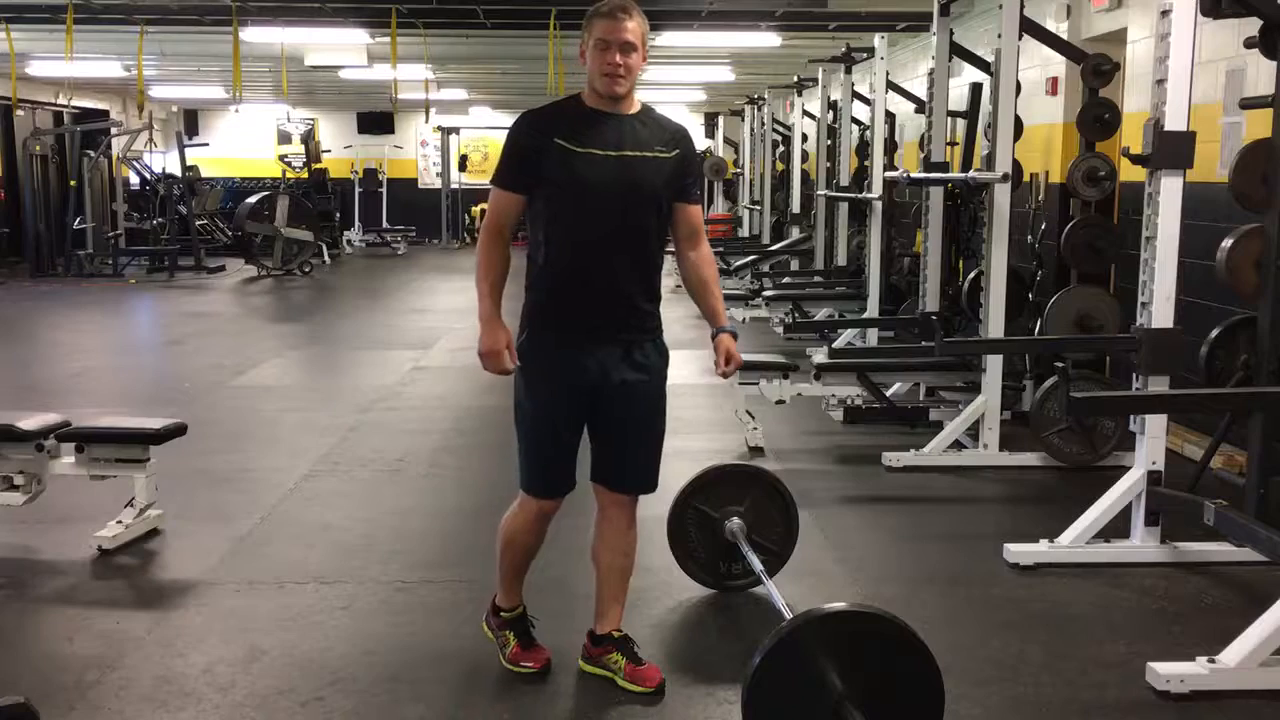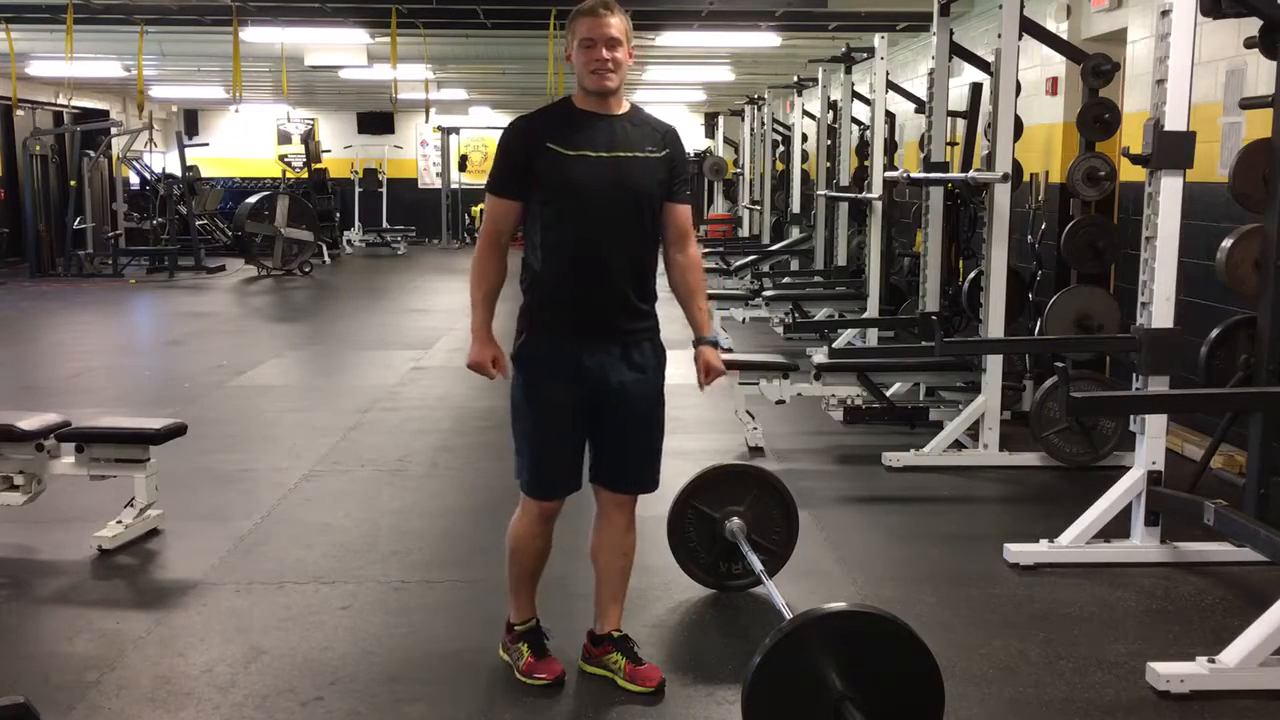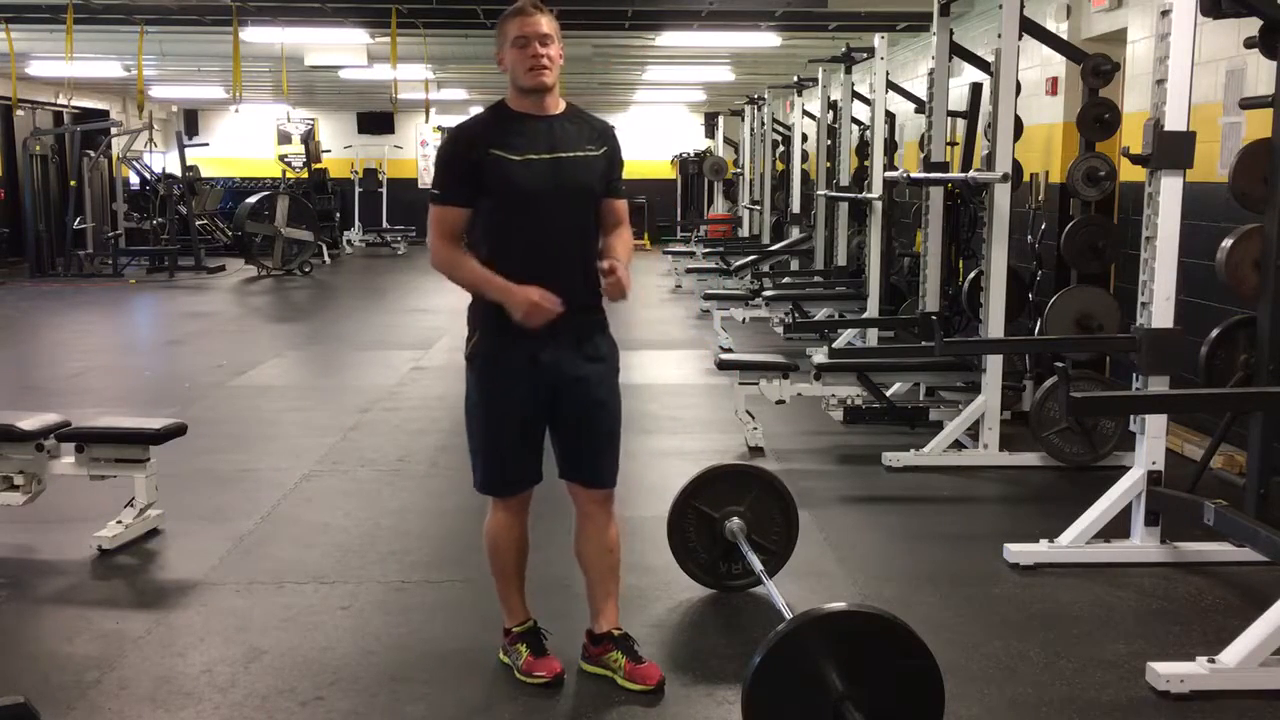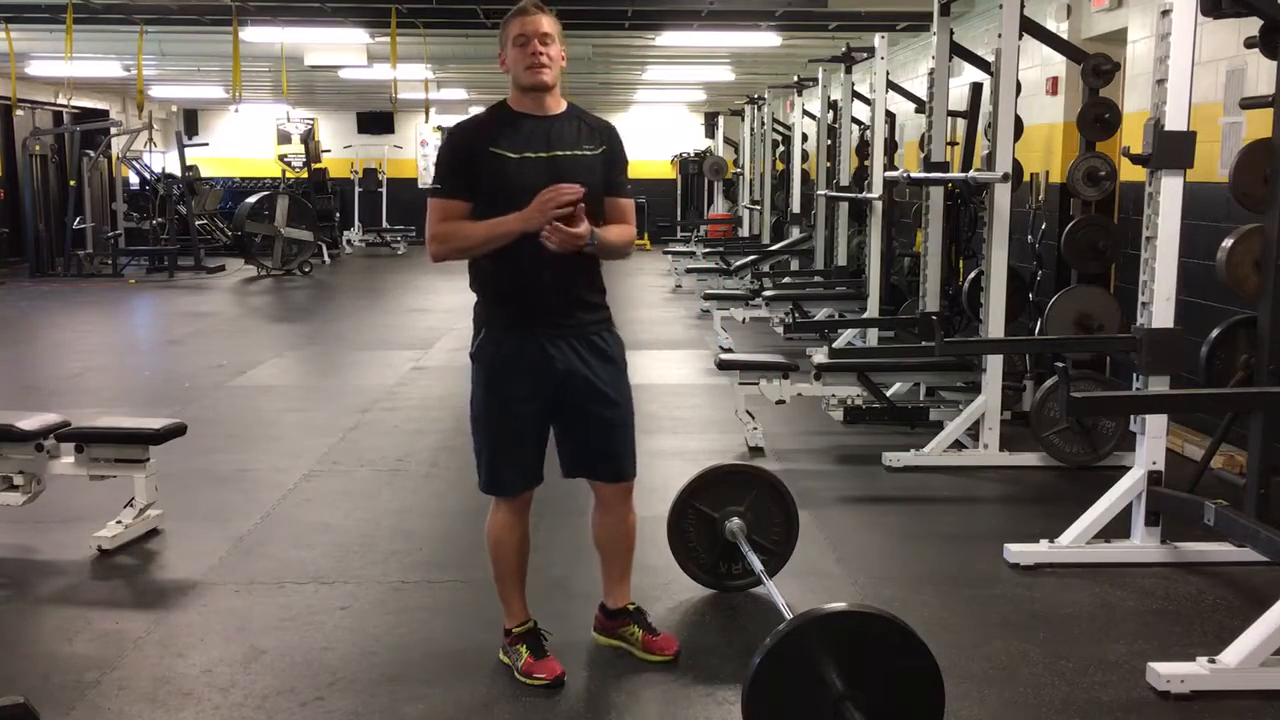
dt=0.7s
person 1, frame 1
left shoulder: (671, 142)
right shoulder: (540, 130)
left elbow: (692, 244)
right elbow: (496, 229)
left wrist: (721, 326)
right wrist: (490, 320)
left hip: (636, 350)
right hip: (552, 347)
left knee: (620, 498)
right knee: (541, 497)
left ankle: (605, 640)
right ankle: (506, 611)
person 1, frame 2
left shoulder: (661, 141)
right shoulder: (532, 135)
left elbow: (680, 247)
right elbow: (493, 239)
left wrist: (704, 335)
right wrist: (482, 331)
left hip: (634, 350)
right hip: (550, 349)
left knee: (620, 499)
right knee: (543, 500)
left ankle: (606, 640)
right ankle: (520, 628)
person 1, frame 3
left shoulder: (597, 136)
right shoulder: (471, 141)
left elbow: (617, 224)
right elbow: (443, 247)
left wrist: (619, 260)
right wrist: (507, 292)
left hip: (586, 341)
right hip: (505, 344)
left knee: (597, 493)
right knee: (511, 496)
left ankle: (604, 638)
right ankle: (519, 632)
person 1, frame 4
left shoulder: (599, 136)
right shoulder: (472, 139)
left elbow: (626, 233)
right elbow: (440, 240)
left wrist: (587, 237)
right wrist: (525, 217)
left hip: (590, 335)
right hip: (510, 341)
left knee: (615, 484)
right knee: (512, 496)
left ankle: (617, 610)
right ankle: (518, 631)
